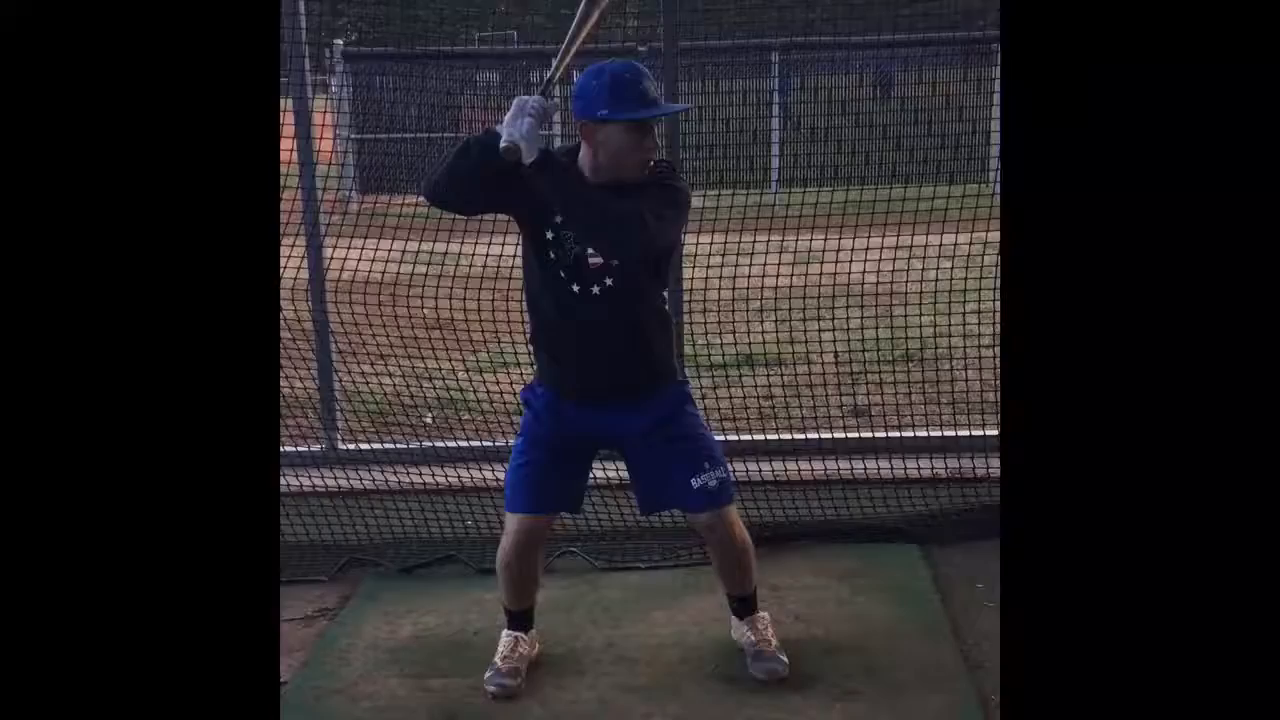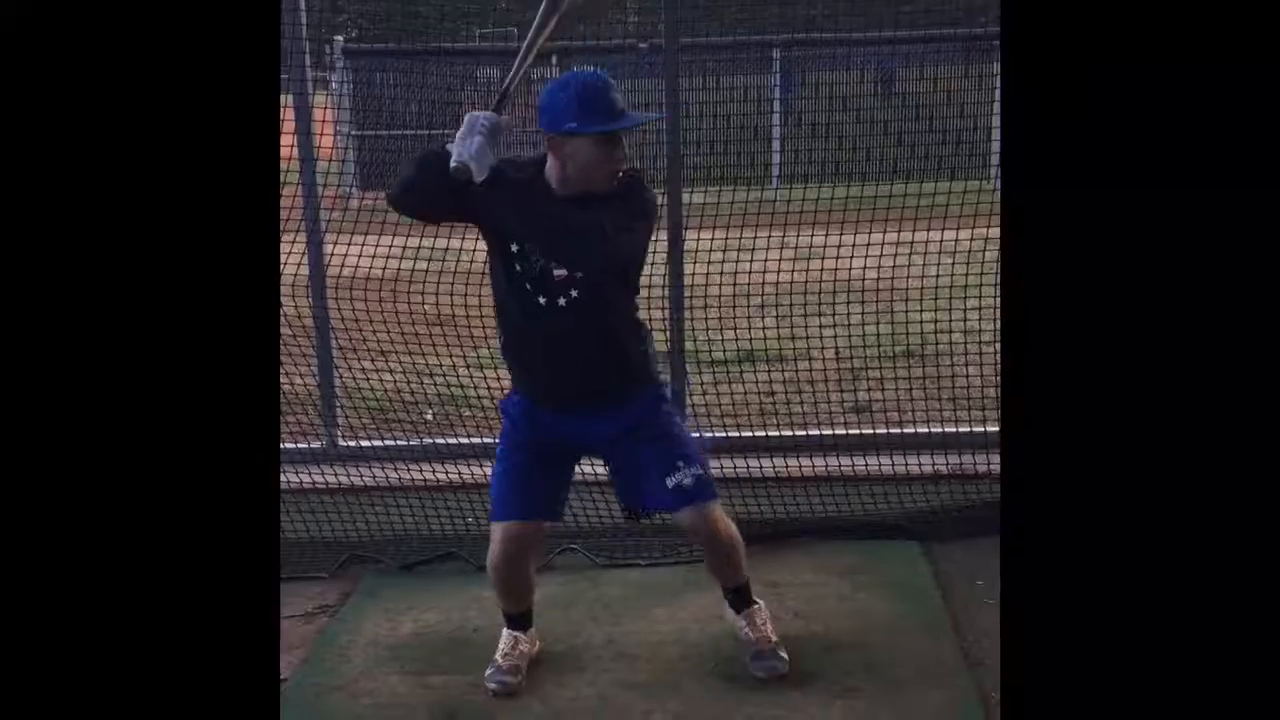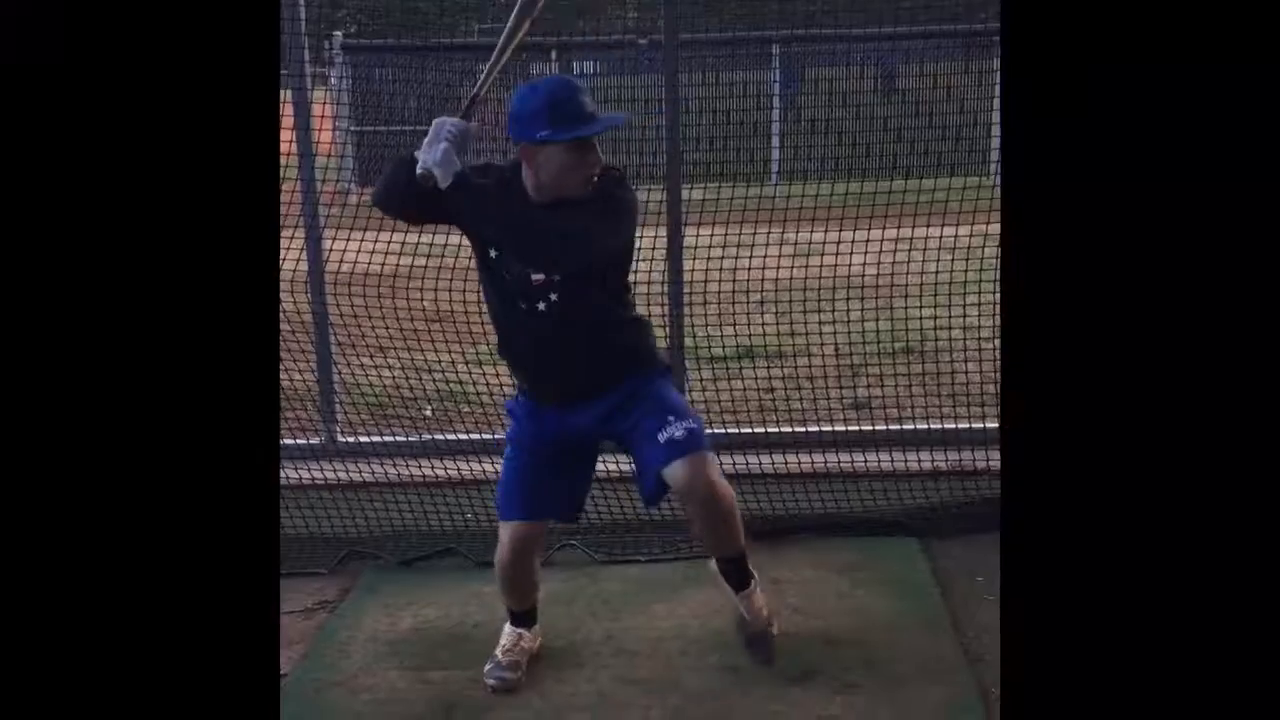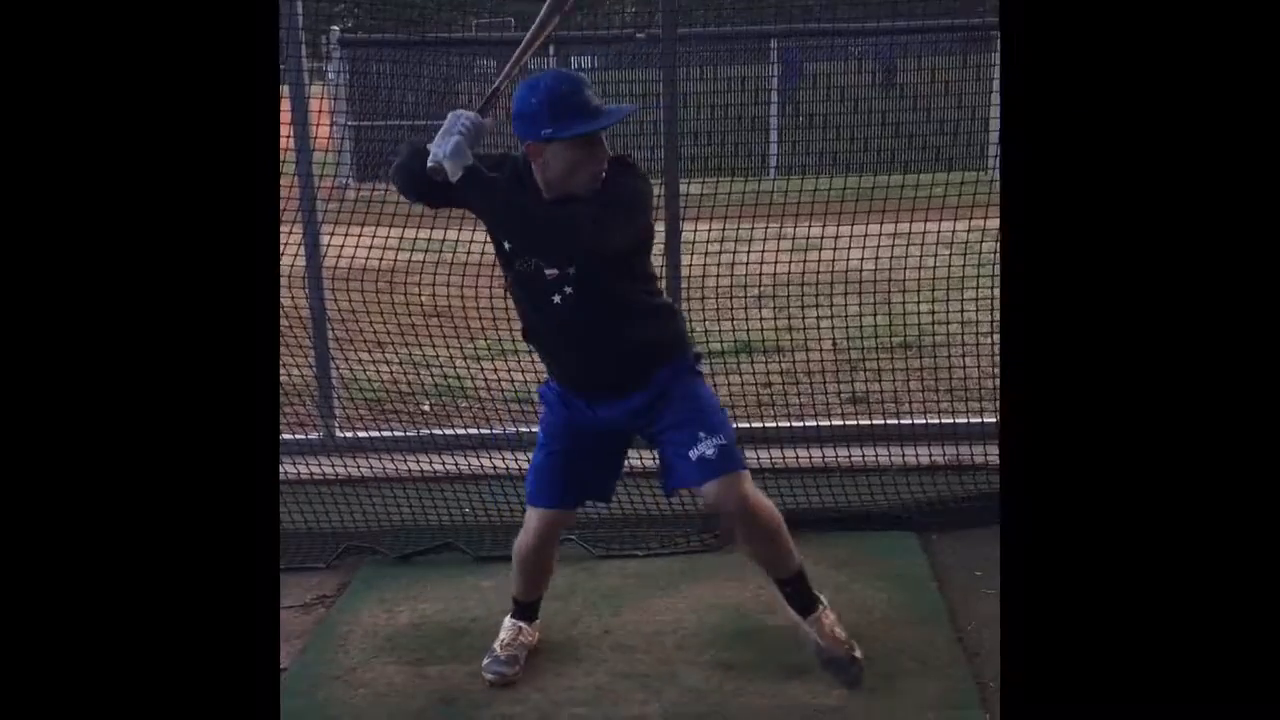
dt=0.2s
person 1, frame 1
left shoulder: (664, 188)
right shoulder: (534, 175)
left elbow: (633, 241)
right elbow: (441, 190)
left wrist: (540, 165)
right wrist: (499, 139)
left hip: (650, 393)
right hip: (561, 395)
left knee: (720, 521)
right knee: (522, 532)
left ankle: (748, 619)
right ankle: (519, 633)
person 1, frame 2
left shoulder: (631, 198)
right shoulder: (510, 183)
left elbow: (586, 249)
right elbow: (406, 197)
left wrist: (488, 180)
right wrist: (453, 156)
left hip: (627, 395)
right hip: (539, 403)
left knee: (705, 520)
right knee: (510, 541)
left ankle: (746, 612)
right ankle: (519, 631)
person 1, frame 3
left shoulder: (610, 197)
right shoulder: (488, 187)
left elbow: (556, 249)
right elbow: (389, 199)
left wrist: (456, 188)
right wrist: (423, 163)
left hip: (630, 379)
right hip: (546, 399)
left knee: (698, 481)
right knee: (517, 538)
left ankle: (742, 585)
right ankle: (522, 629)
person 1, frame 4
left shoulder: (624, 188)
right shoulder: (503, 178)
left elbow: (567, 242)
right elbow: (408, 179)
left wrist: (466, 175)
right wrist: (437, 151)
left hip: (660, 375)
right hip: (576, 390)
left knee: (732, 497)
right knee: (541, 526)
left ankle: (811, 613)
right ankle: (522, 621)
